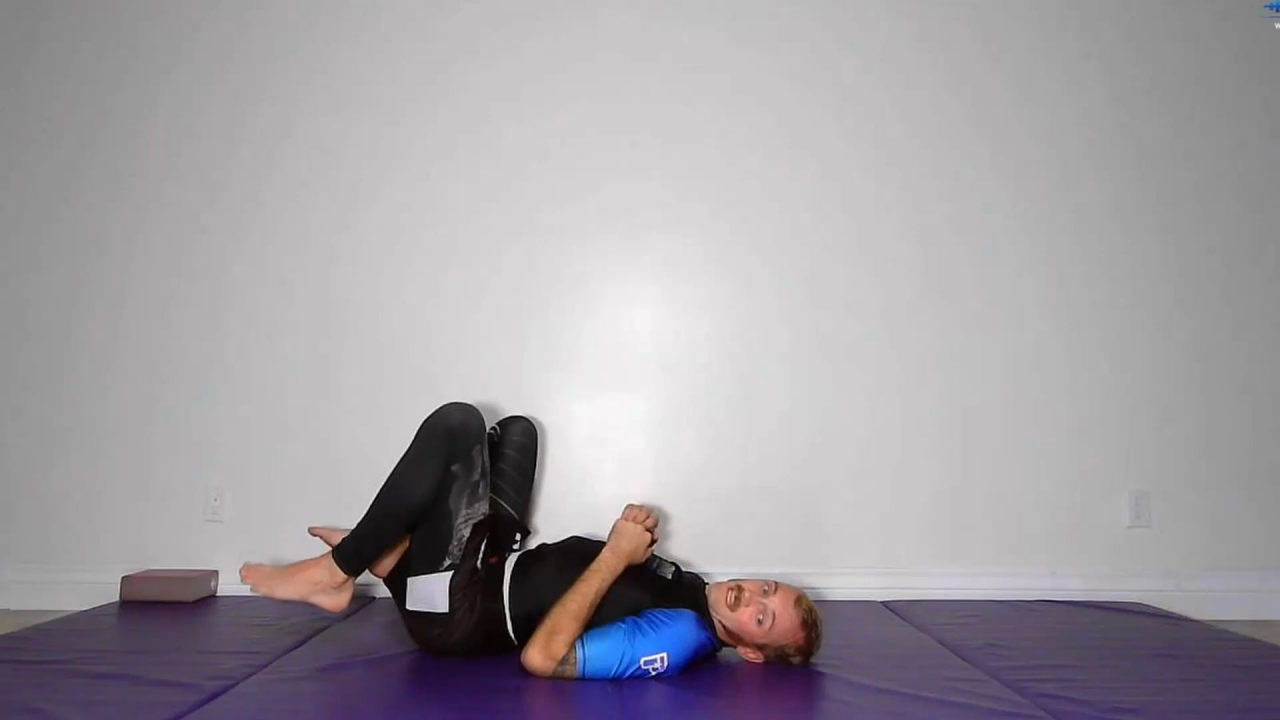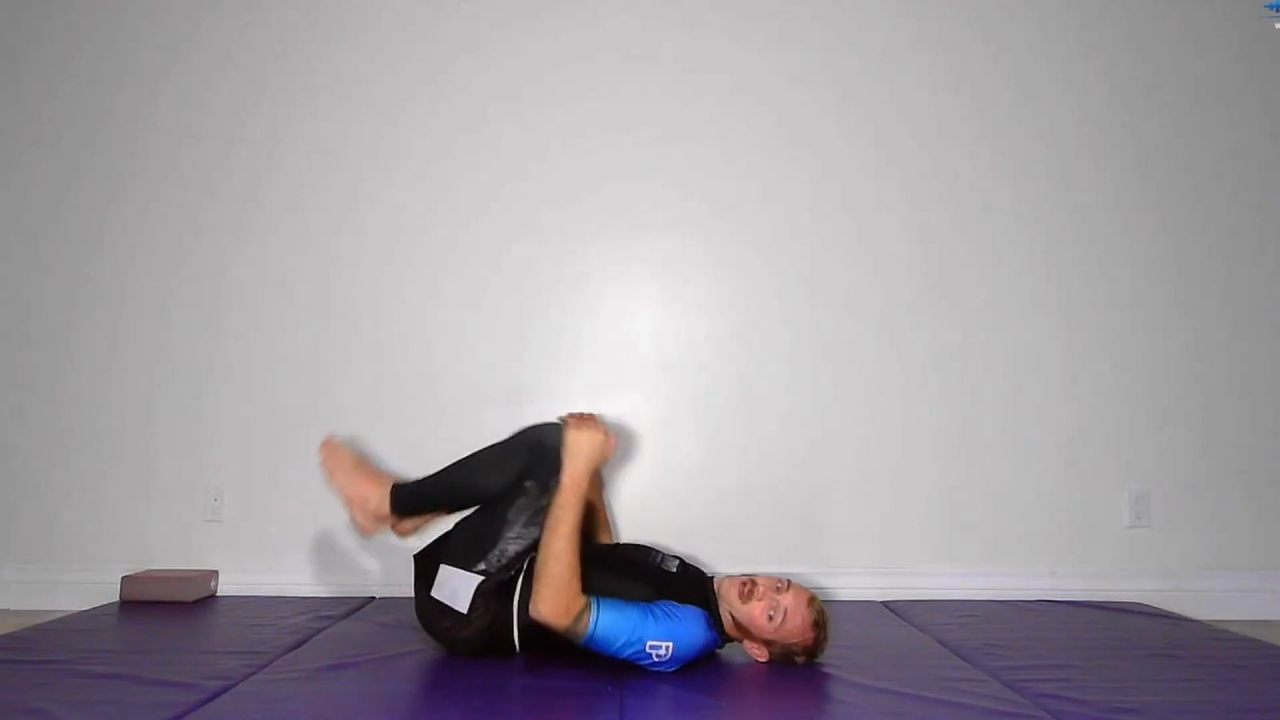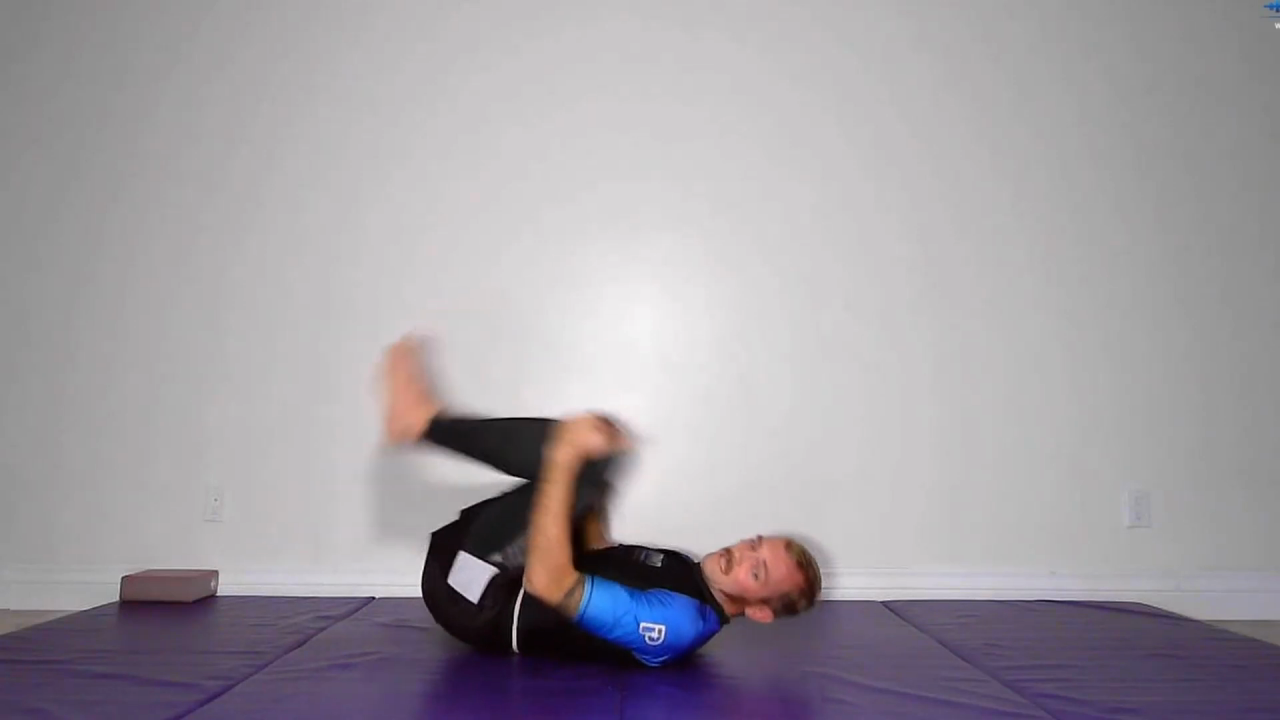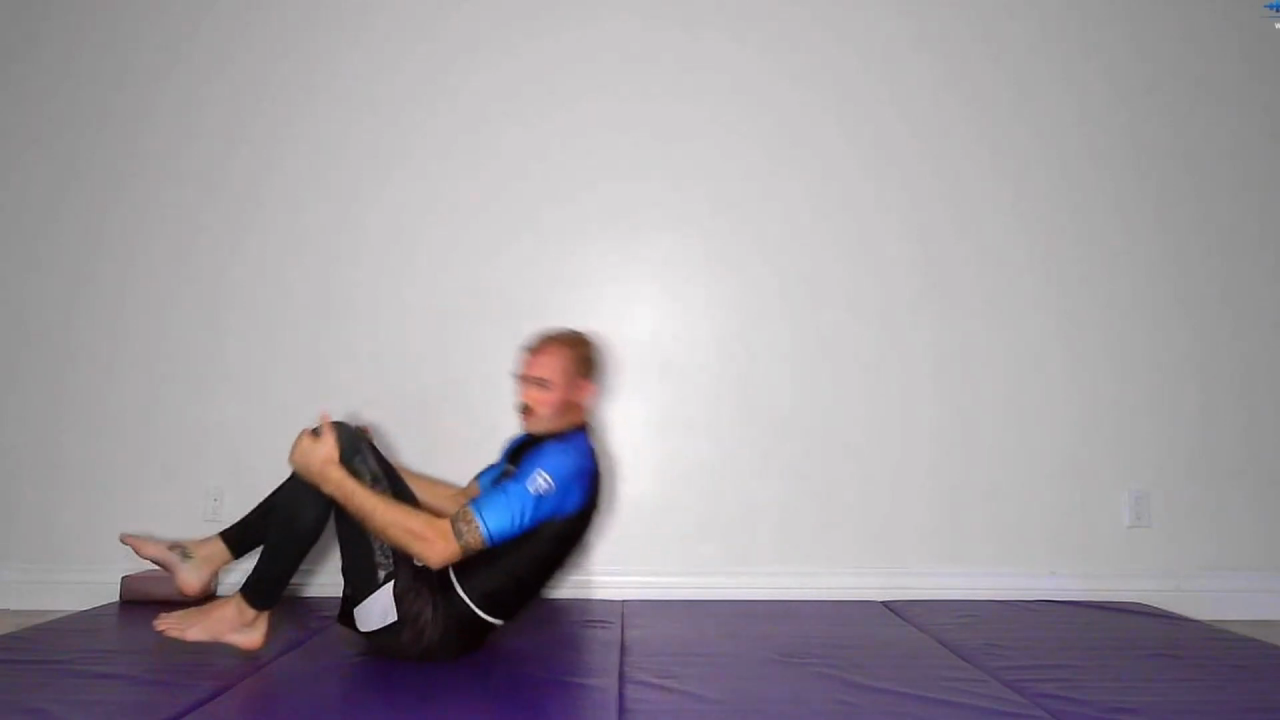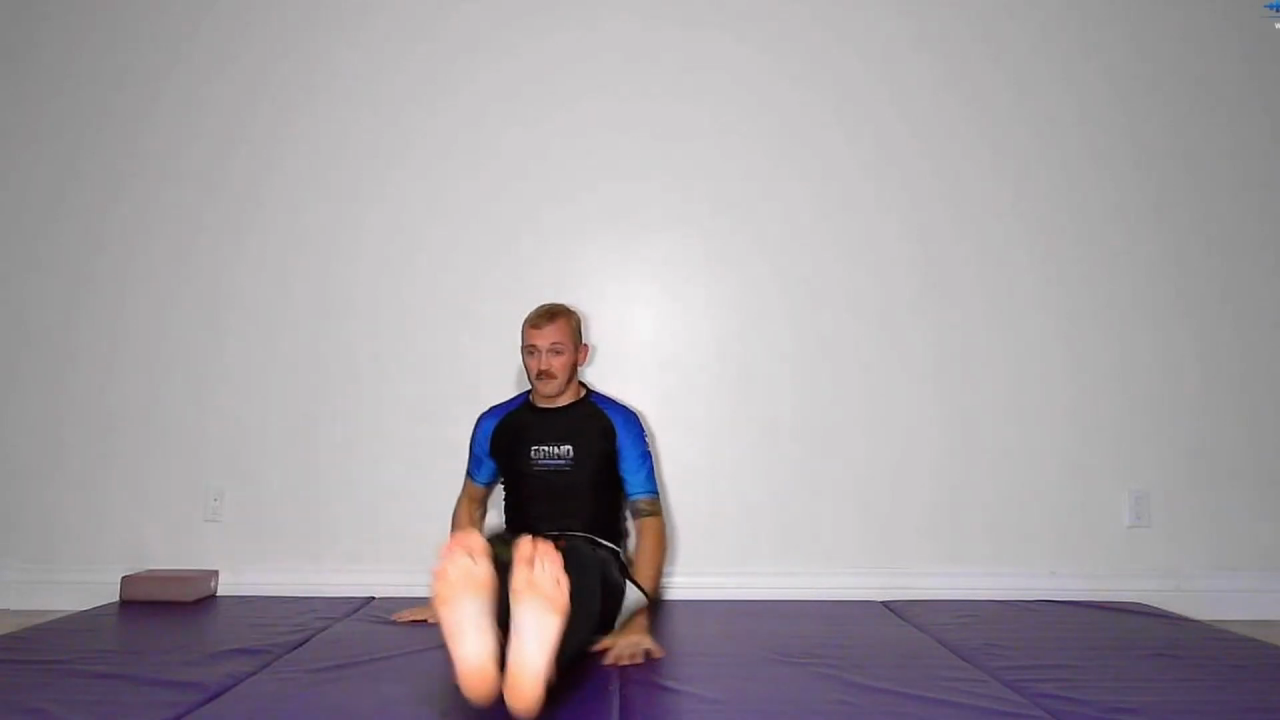
dt=0.7s
person 1, frame 1
left shoulder: (677, 643)
right shoulder: (694, 590)
left elbow: (541, 657)
left wrist: (616, 556)
right wrist: (632, 540)
left hip: (458, 611)
right hip: (499, 567)
left knee: (457, 425)
right knee: (516, 429)
left ankle: (338, 570)
right ankle: (392, 550)
person 1, frame 2
left shoulder: (682, 637)
right shoulder: (697, 587)
left elbow: (553, 610)
right elbow: (606, 561)
left wrist: (576, 473)
right wrist: (590, 469)
left hip: (471, 610)
right hip: (516, 574)
left knee: (549, 448)
right knee: (563, 447)
left ankle: (390, 502)
right ankle: (414, 507)
person 1, frame 3
left shoulder: (675, 622)
right shoulder: (685, 575)
left elbow: (547, 585)
right elbow: (593, 552)
left wrist: (562, 459)
right wrist: (579, 454)
left hip: (474, 599)
right hip: (496, 579)
left knee: (575, 461)
right knee: (587, 459)
left ankle: (424, 421)
right ankle: (432, 420)
person 1, frame 4
left shoulder: (562, 462)
right shoulder: (535, 444)
left elbow: (437, 547)
right elbow: (465, 501)
left wrist: (331, 476)
right wrist: (359, 464)
left hip: (428, 622)
right hip: (436, 596)
left knee: (332, 459)
right knee: (338, 447)
left ankle: (248, 614)
right ankle: (211, 554)
person 1, frame 5
left shoulder: (618, 423)
right shoulder: (496, 424)
left elbow: (649, 521)
right elbow: (471, 504)
left wrist: (638, 620)
right wrist: (452, 594)
left hip: (594, 565)
right hip: (523, 565)
left knee: (579, 565)
right knee: (496, 550)
left ankle: (533, 675)
